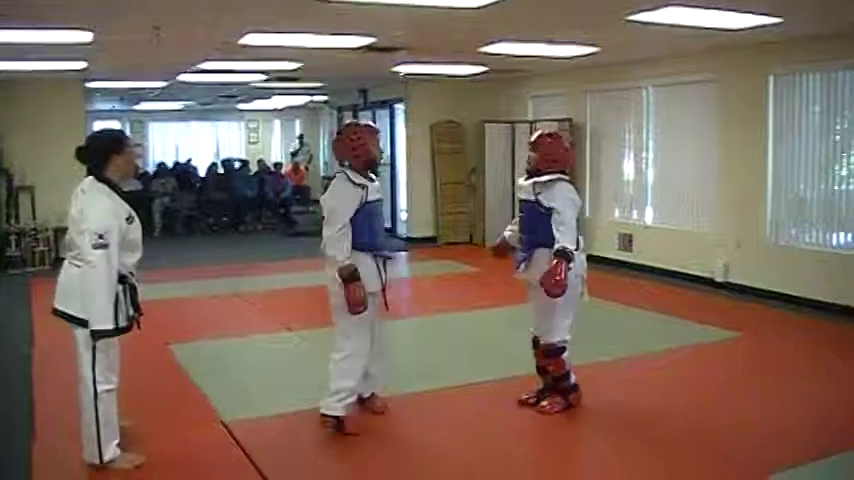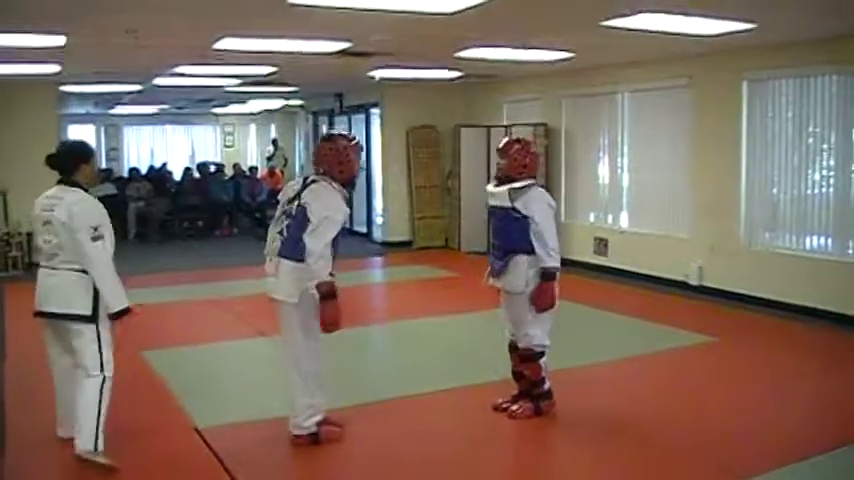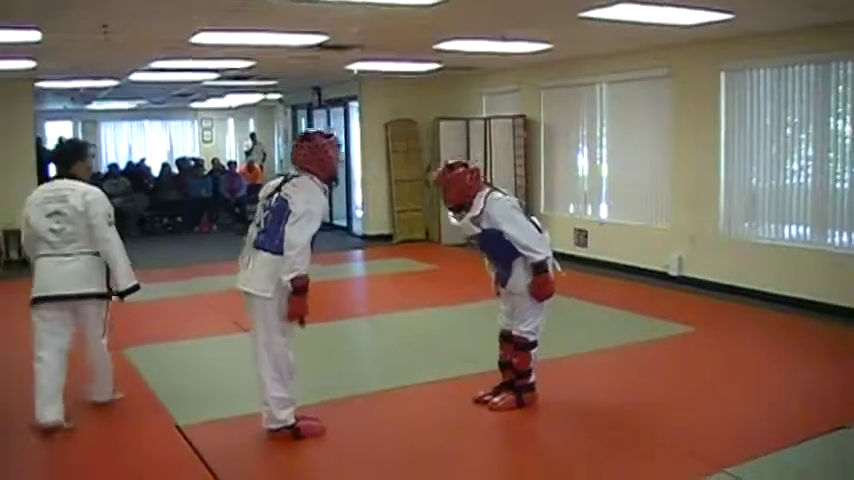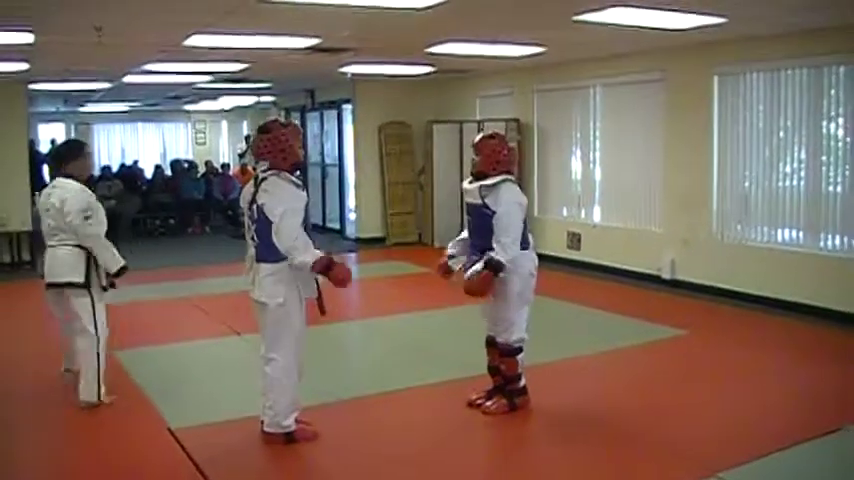
dt=0.5s
person 1, frame 1
left shoulder: (367, 182)
right shoulder: (344, 188)
right elbow: (336, 239)
right wrist: (351, 282)
left hip: (369, 267)
right hip: (353, 273)
left knee: (369, 338)
right knee: (353, 342)
left ankle: (364, 391)
right ankle: (334, 411)
person 1, frame 2
left shoulder: (301, 186)
right shoulder: (331, 198)
left elbow: (276, 230)
right elbow: (318, 251)
left wrist: (274, 265)
right wrist: (329, 299)
left hip: (287, 274)
right hip: (301, 281)
left knee: (307, 350)
right knee: (305, 353)
left ankle: (310, 413)
right ankle: (305, 427)
person 1, frame 3
left shoulder: (282, 184)
right shoulder: (312, 193)
right elbow: (296, 245)
left wrist: (272, 275)
right wrist: (300, 290)
left hip: (257, 270)
right hip: (273, 276)
left knee: (272, 346)
right knee: (275, 348)
left ankle: (281, 413)
right ankle: (282, 421)
person 1, frame 4
left shoulder: (257, 184)
right shoulder: (284, 189)
right elbow: (291, 241)
right wrist: (328, 266)
left hip: (266, 274)
right hip: (283, 279)
left knee: (276, 351)
right knee: (284, 353)
left ankle: (275, 416)
right ankle: (279, 425)
person 2, frame 1
left shoulder: (93, 189)
right shoulder: (101, 203)
right elbow: (100, 263)
right wrist: (103, 319)
left hip: (87, 290)
right hip: (93, 295)
left knee: (99, 368)
right knee: (99, 373)
left ankle: (103, 427)
right ankle: (103, 452)
person 2, frame 2
left shoulder: (44, 201)
right shoulder: (84, 204)
right elbow: (97, 258)
right wrist: (117, 303)
left hip: (50, 291)
right hip: (80, 294)
left knee: (64, 365)
right knee: (96, 367)
left ankle: (70, 427)
right ankle: (89, 444)
person 2, frame 3
left shoulder: (36, 197)
right shoulder: (91, 195)
left elbow: (29, 243)
right elbow: (108, 241)
right wrist: (124, 281)
left hip: (48, 277)
right hip: (86, 275)
left knee: (48, 346)
right knee: (95, 339)
left ankle: (48, 413)
right ankle: (101, 393)
person 2, frame 4
left shoulder: (50, 191)
right shoulder: (78, 192)
right elbow: (91, 234)
right wrist: (115, 265)
left hip: (57, 265)
right hip: (78, 266)
left knee: (74, 323)
right knee: (91, 329)
left ankle: (73, 365)
right ankle: (92, 394)
person 3, frame 1
left shoulder: (560, 190)
right shoulder: (534, 186)
left elbow: (564, 230)
left wrist: (561, 261)
right wrist: (507, 239)
left hip: (558, 269)
right hip: (538, 269)
left knee: (553, 334)
right knee: (540, 333)
left ankle: (568, 390)
right ankle: (551, 386)
person 3, frame 2
left shoulder: (534, 197)
right shoulder: (501, 193)
left elbow: (548, 243)
left wrist: (548, 282)
right wrist: (495, 271)
left hip: (529, 277)
right hip: (510, 277)
left knee: (531, 338)
right knee: (516, 337)
left ankle: (542, 397)
right ankle: (525, 391)
person 3, frame 3
left shoulder: (495, 205)
right shoulder: (469, 211)
left elbow: (529, 238)
left wrist: (541, 273)
right wrist: (498, 277)
left hip: (528, 270)
right hip: (510, 273)
left knee: (523, 330)
right knee: (508, 328)
left ankle: (525, 390)
right ankle: (507, 383)
person 3, frame 4
left shoulder: (506, 192)
right shoulder: (479, 189)
left elbow: (508, 242)
right elbow: (473, 233)
left wrist: (489, 273)
right wrist: (452, 255)
left hip: (508, 271)
right hip: (486, 269)
left knee: (508, 332)
right knee: (494, 331)
left ankle: (516, 392)
right ankle: (499, 386)
